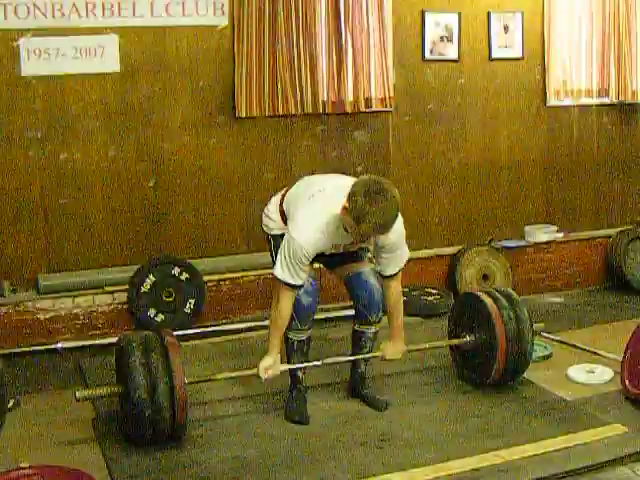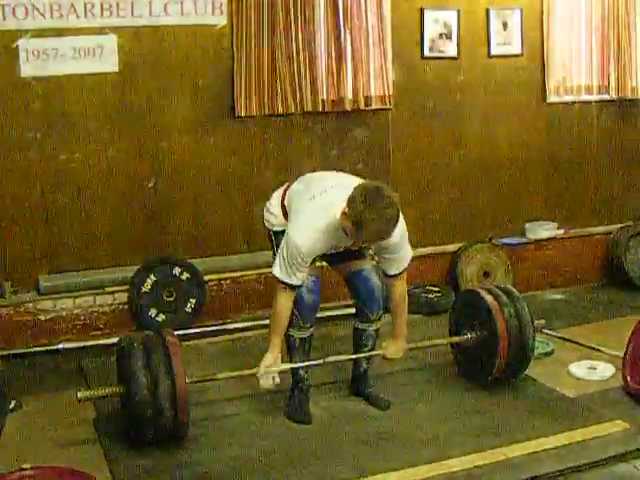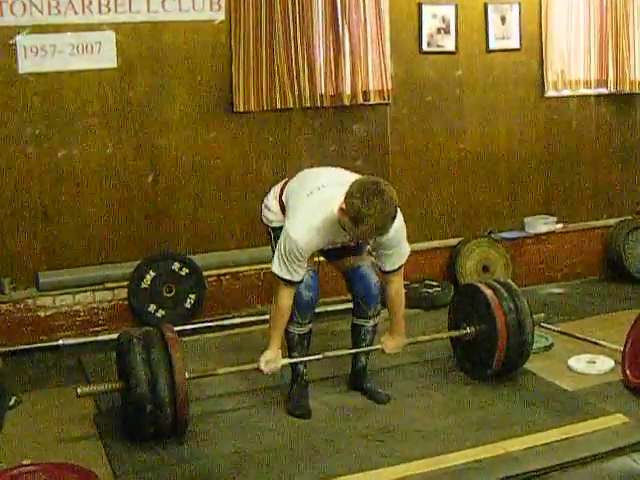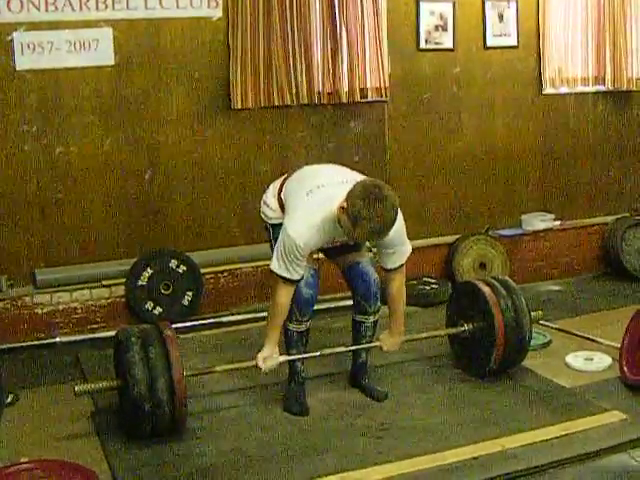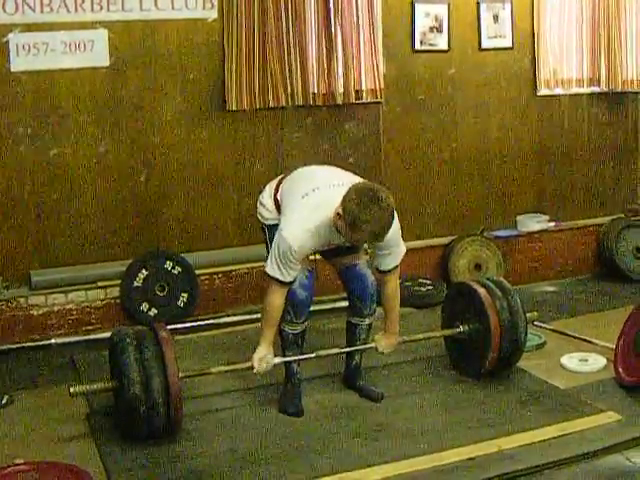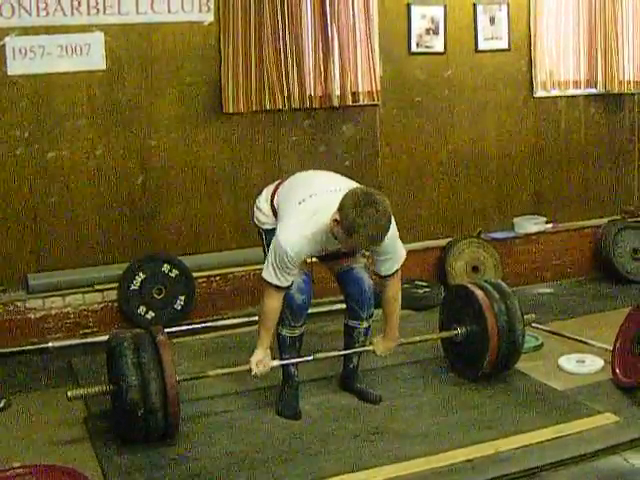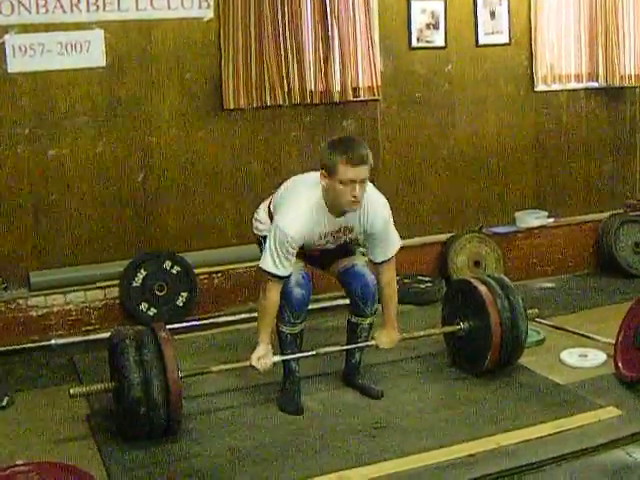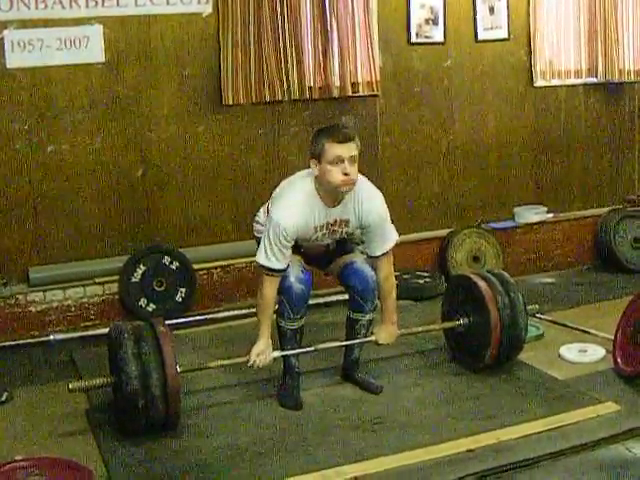
dt=0.5s
person 1, frame 1
left shoulder: (391, 225)
right shoulder: (306, 230)
left elbow: (392, 280)
right elbow: (285, 294)
left wrist: (396, 338)
right wrist: (273, 353)
left hip: (344, 232)
right hip: (284, 223)
left knee: (370, 294)
right knee: (304, 299)
left ankle: (359, 381)
right ankle: (297, 388)
person 1, frame 2
left shoulder: (392, 226)
right shoulder: (305, 233)
left elbow: (396, 281)
right elbow: (284, 293)
left wrist: (399, 337)
right wrist: (274, 351)
left hip: (348, 224)
right hip: (285, 218)
left knee: (371, 290)
right knee: (306, 296)
left ankle: (361, 378)
right ankle: (299, 387)
person 1, frame 3
left shoulder: (390, 222)
right shoulder: (302, 229)
left elbow: (393, 277)
right elbow: (286, 290)
left wrist: (397, 333)
right wrist: (274, 347)
left hip: (343, 218)
right hip: (283, 212)
left knee: (369, 287)
right knee: (305, 292)
left ankle: (360, 374)
right ankle: (298, 382)
person 1, frame 4
left shoulder: (390, 220)
right shoulder: (302, 227)
left elbow: (395, 275)
right elbow: (284, 288)
left wrist: (396, 331)
right wrist: (270, 344)
right hip: (282, 210)
left knee: (368, 284)
right knee: (304, 290)
left ankle: (360, 371)
right ankle: (296, 379)
person 1, frame 5
left shoulder: (385, 222)
right shoulder: (298, 231)
left elbow: (389, 276)
right elbow: (277, 289)
left wrist: (391, 331)
right wrist: (265, 345)
right hip: (279, 210)
left knee: (365, 285)
right knee: (299, 291)
left ankle: (353, 372)
right ankle: (292, 380)
person 1, frame 6
left shoulder: (382, 228)
right shoulder: (294, 236)
left elbow: (391, 279)
right elbow: (273, 294)
left wrist: (390, 335)
right wrist: (262, 348)
right hip: (276, 215)
left knee: (362, 289)
right knee: (296, 295)
left ankle: (351, 375)
right ankle: (290, 382)
person 1, frame 7
left shoulder: (376, 206)
right shoulder: (294, 217)
left elbow: (386, 268)
right elbow: (272, 287)
left wrist: (390, 326)
right wrist: (264, 344)
left hip: (335, 241)
right hip: (274, 233)
left knee: (366, 287)
right knee: (296, 293)
left ankle: (353, 370)
right ankle: (291, 378)
person 1, frame 8
left shoulder: (370, 199)
right shoulder: (288, 210)
left elbow: (384, 263)
right elbow: (269, 280)
left wrist: (389, 321)
right wrist: (264, 337)
left hip: (335, 241)
right hip: (284, 243)
left knee: (365, 281)
right knee: (296, 286)
left ankle: (352, 365)
right ankle: (290, 373)
